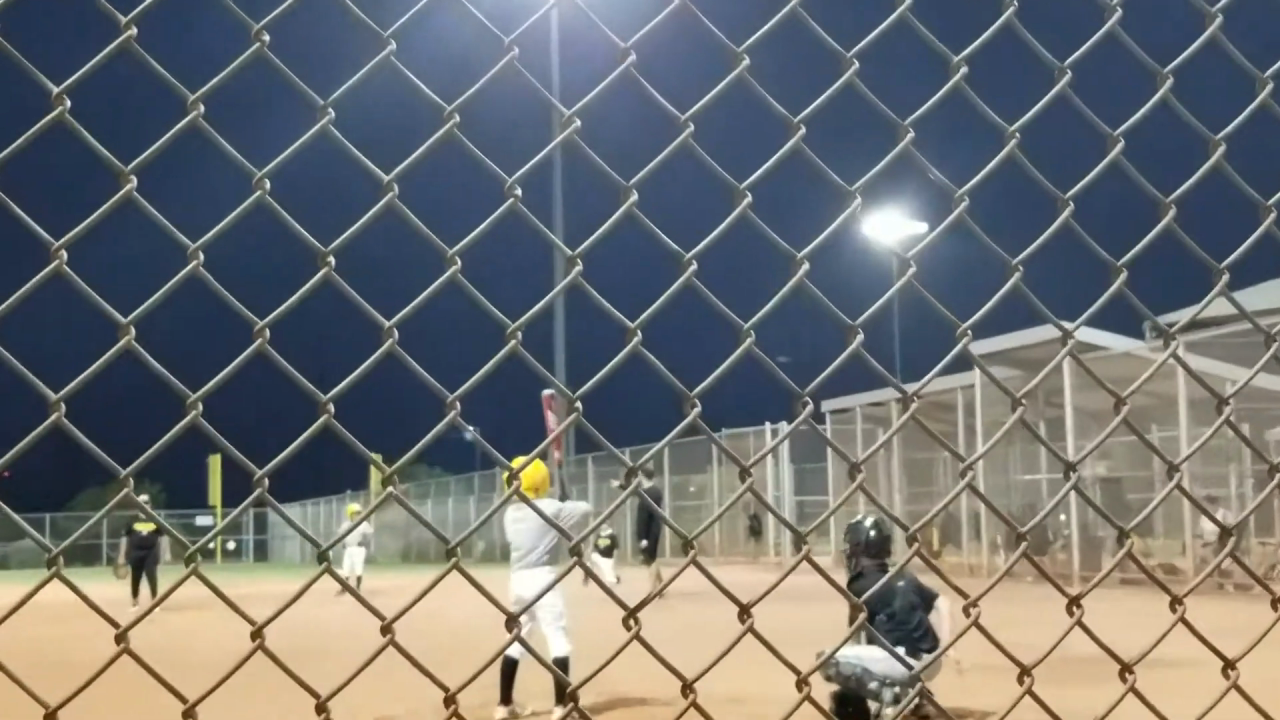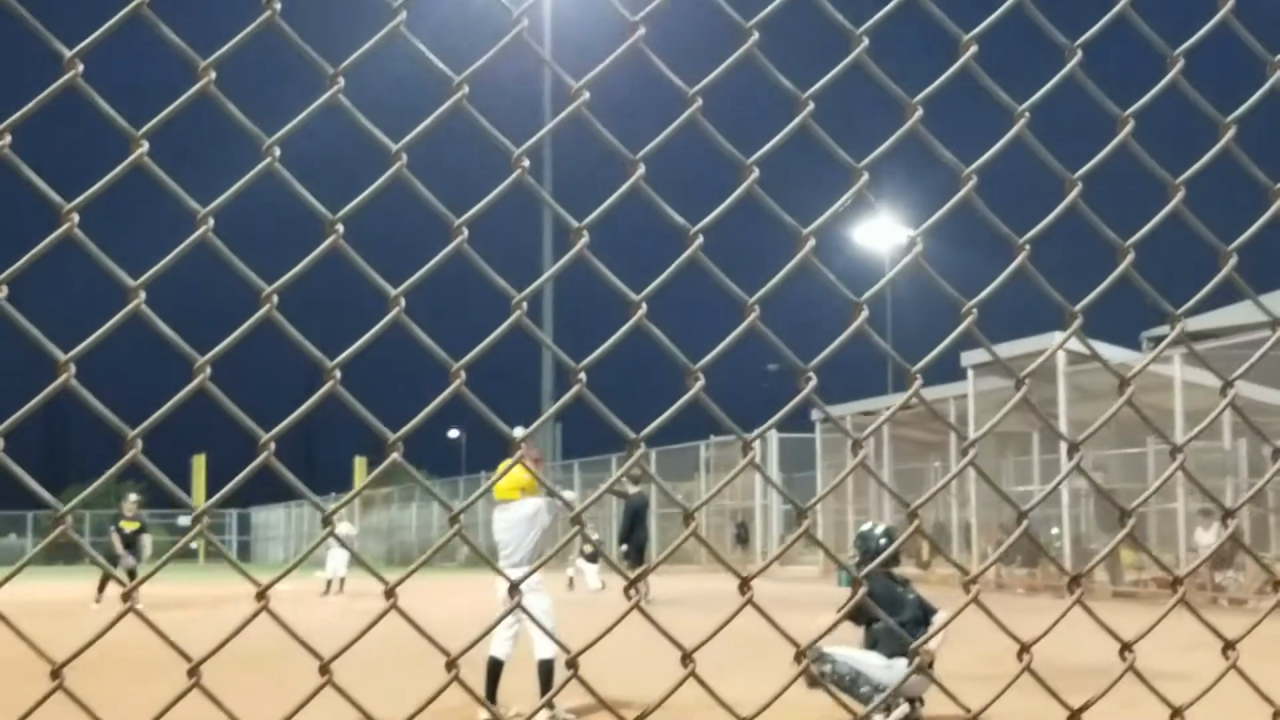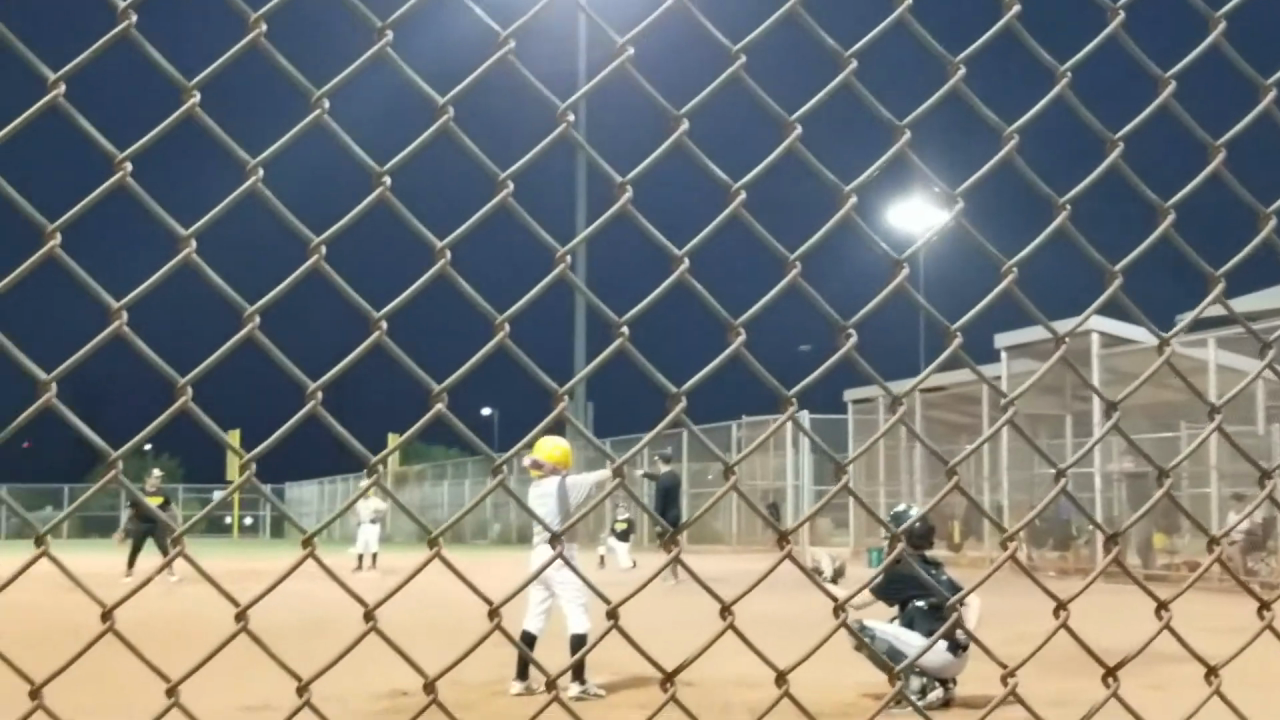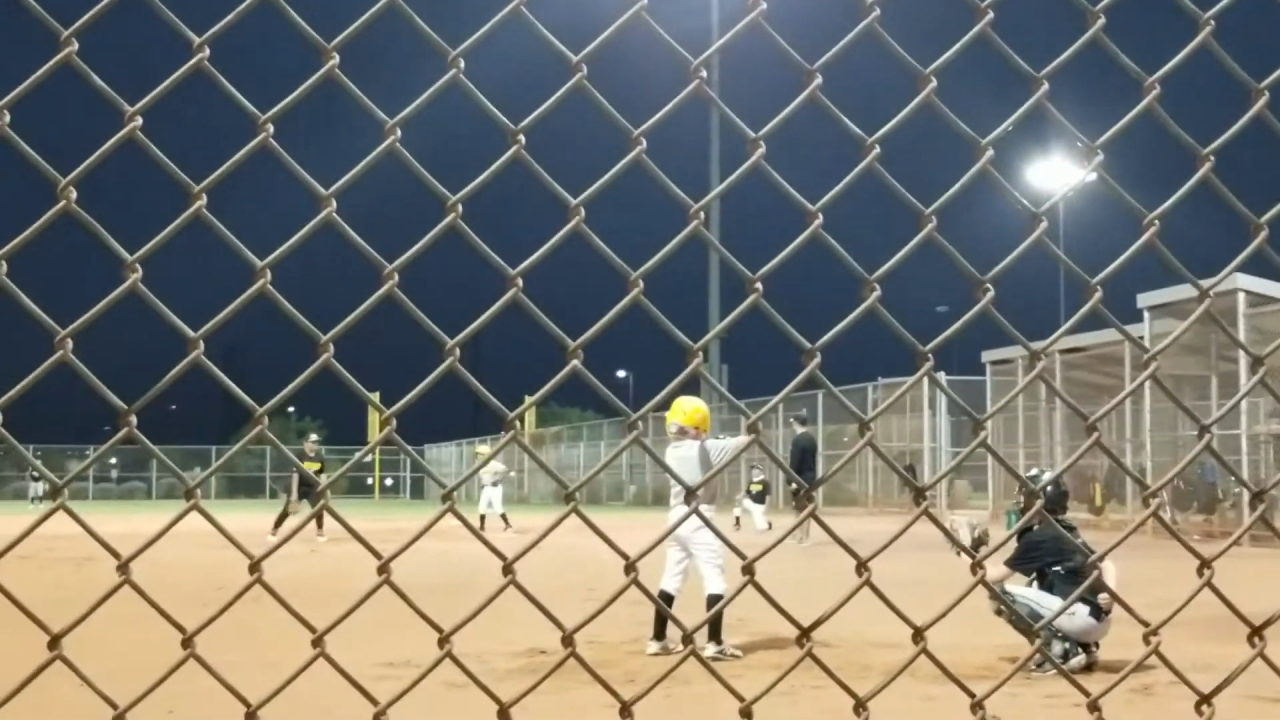
dt=0.5s
person 1, frame 1
left shoulder: (509, 513)
right shoulder: (550, 509)
right elbow: (586, 509)
right wrist: (567, 505)
left hip: (517, 580)
right hip: (542, 579)
left knee: (515, 641)
right knee: (558, 639)
person 1, frame 2
left shoulder: (498, 512)
right shoulder: (535, 506)
right elbow: (570, 497)
right wrist: (555, 493)
left hip: (506, 579)
right hip: (528, 580)
left knee: (501, 642)
right knee: (545, 641)
person 1, frame 3
left shoulder: (534, 488)
right shoulder: (567, 484)
right elbow: (606, 474)
left hip: (539, 556)
right hip: (561, 557)
left knee: (534, 618)
right knee: (577, 617)
left ankle: (520, 679)
right ankle: (578, 683)
person 1, frame 4
left shoulder: (671, 450)
right shoulder: (705, 448)
right elbow: (745, 441)
right wrist: (741, 437)
left hip: (676, 518)
right hip: (699, 520)
left knee: (671, 579)
right knee: (714, 579)
left ankle: (657, 639)
right ankle: (714, 644)
person 2, frame 1
left shoulder: (861, 584)
right shoulder: (903, 576)
right elbow: (942, 603)
right wrist: (945, 646)
left hip: (902, 661)
right hip: (927, 662)
left knee: (828, 659)
person 2, frame 2
left shoulder: (870, 586)
right shoulder: (904, 587)
right elbow: (940, 617)
right wrist: (932, 647)
left hip: (898, 671)
right hip: (919, 679)
left knee: (819, 656)
left ankle: (884, 703)
right ankle: (907, 703)
person 2, frame 3
left shoulder: (903, 570)
right shoulder: (935, 569)
left elbow: (857, 602)
right elbow: (972, 600)
left wrist: (828, 582)
right wrist: (967, 631)
left hip: (939, 653)
right hip: (954, 657)
left knee: (859, 629)
right knee: (897, 625)
left ankle: (919, 684)
right ankle: (942, 683)
person 2, frame 4
left shoulder: (1037, 537)
right shoulder: (1067, 532)
left elbow: (994, 576)
right elbow: (1107, 565)
right wrist: (1109, 594)
left hip: (1082, 618)
right hip: (1097, 619)
left knee: (1001, 594)
right knee: (1035, 587)
left ankle: (1063, 650)
right ankle: (1084, 647)
